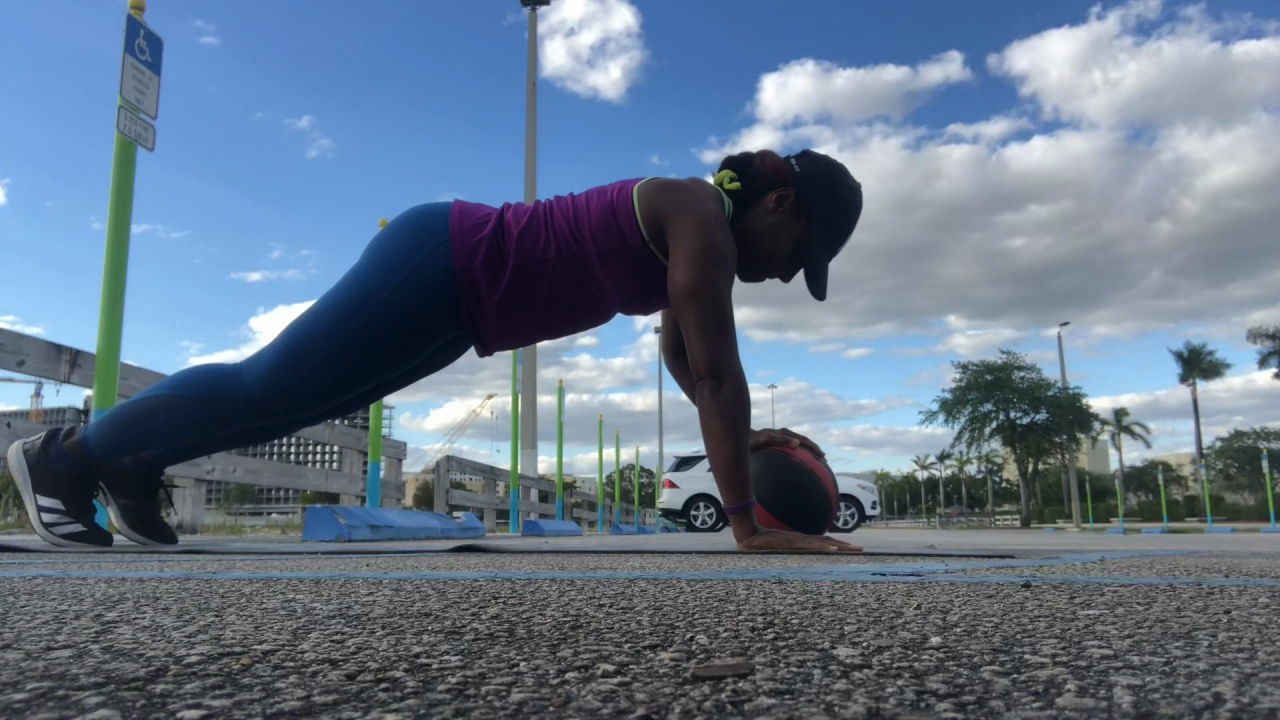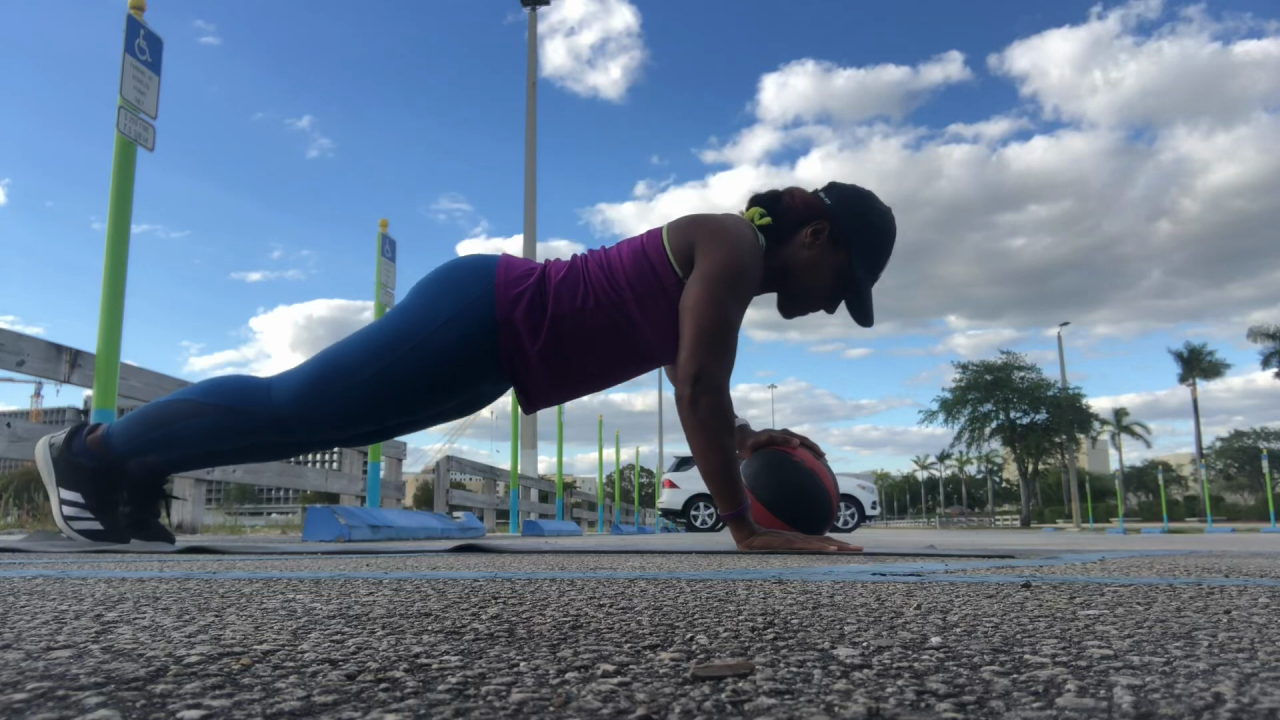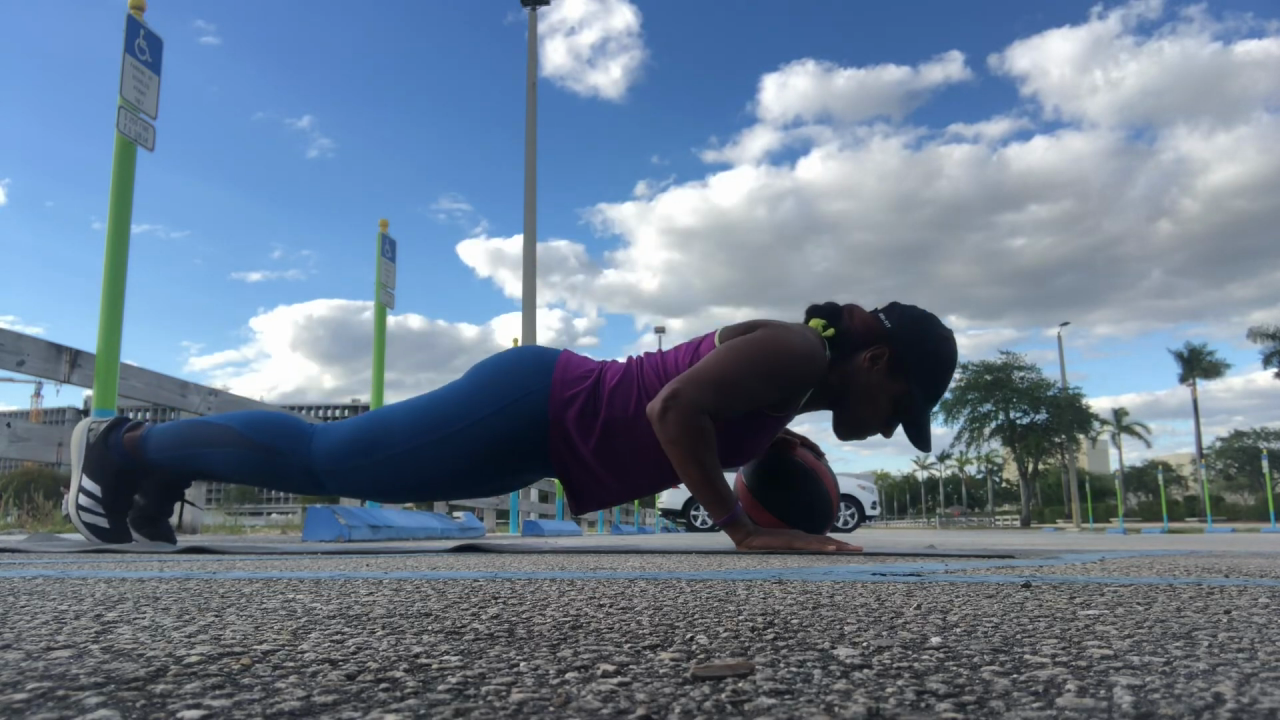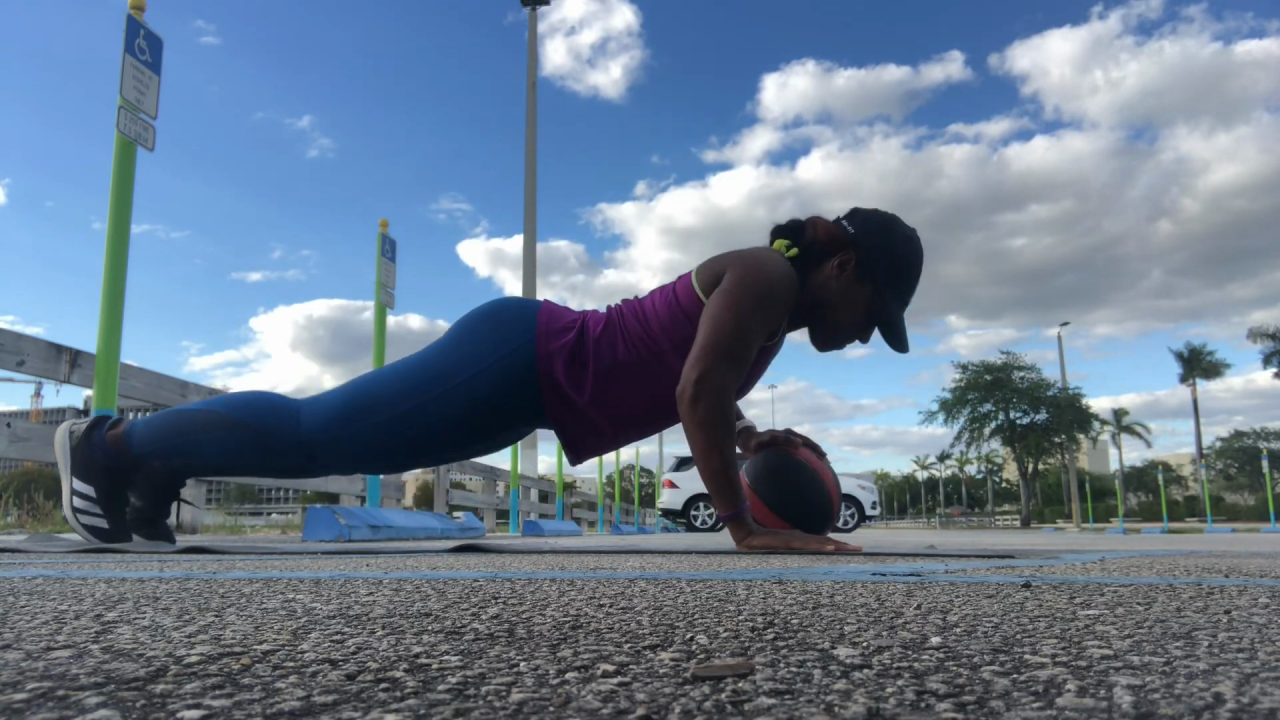
dt=0.5s
person 1, frame 1
left shoulder: (701, 233)
right shoulder: (704, 219)
left elbow: (683, 359)
right elbow: (716, 371)
left wrist: (741, 437)
right wrist: (746, 520)
left hip: (455, 295)
right hip: (440, 266)
left knee: (297, 397)
right knee: (265, 389)
left ankle: (138, 468)
person 1, frame 2
left shoulder: (732, 264)
right shoulder: (736, 247)
left elbow: (685, 371)
right elbow: (698, 386)
left wrist: (741, 439)
right wrist: (742, 526)
left hip: (493, 340)
right hip: (480, 320)
left knee: (313, 421)
right knee: (287, 408)
left ankle: (139, 472)
right ankle: (91, 449)
person 1, frame 3
left shoulder: (791, 372)
right shoulder: (800, 357)
right elbow: (672, 407)
left wrist: (756, 441)
right wrist: (742, 529)
left hip: (548, 411)
right hip: (530, 412)
left knee: (330, 455)
right knee: (318, 456)
left ankle: (160, 471)
right ankle: (124, 445)
person 1, frame 4
left shoulder: (768, 303)
right shoulder: (772, 277)
left elbow: (699, 383)
right elbow: (692, 392)
left wrist: (746, 435)
right wrist: (744, 525)
left hip: (534, 374)
right hip: (516, 362)
left knee: (319, 436)
right knee: (307, 429)
left ankle: (157, 472)
right ankle: (111, 444)
